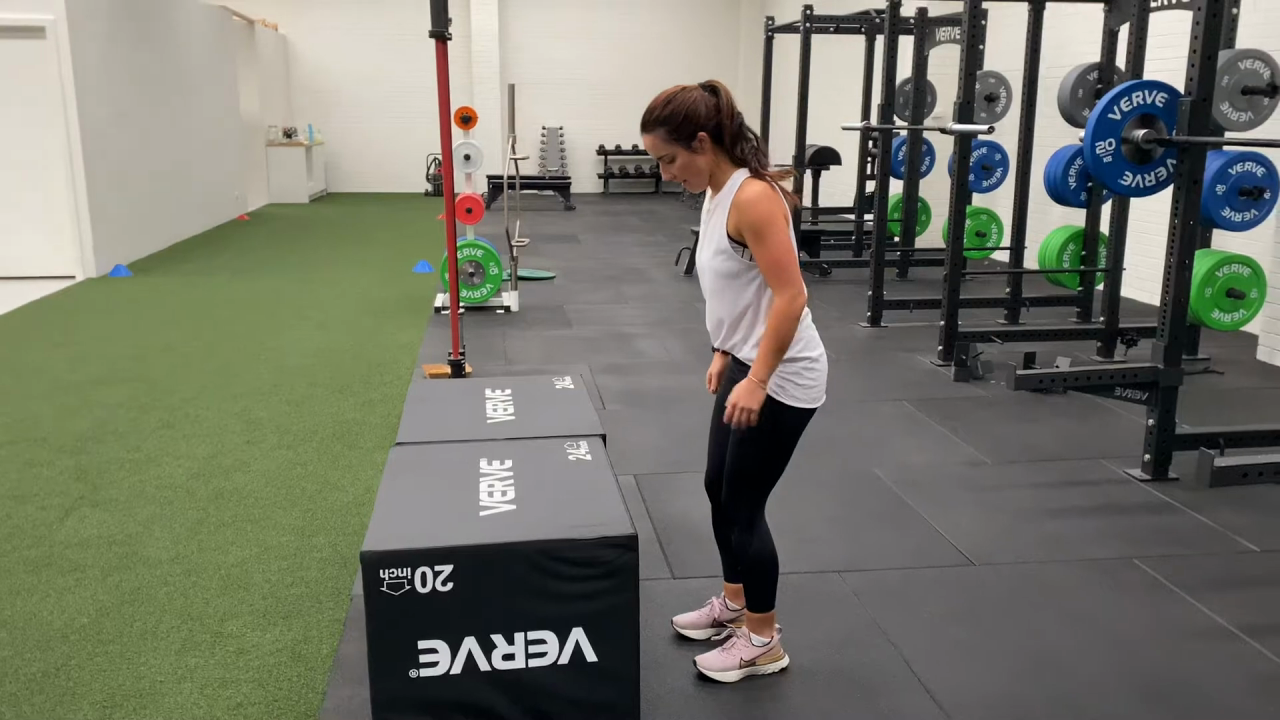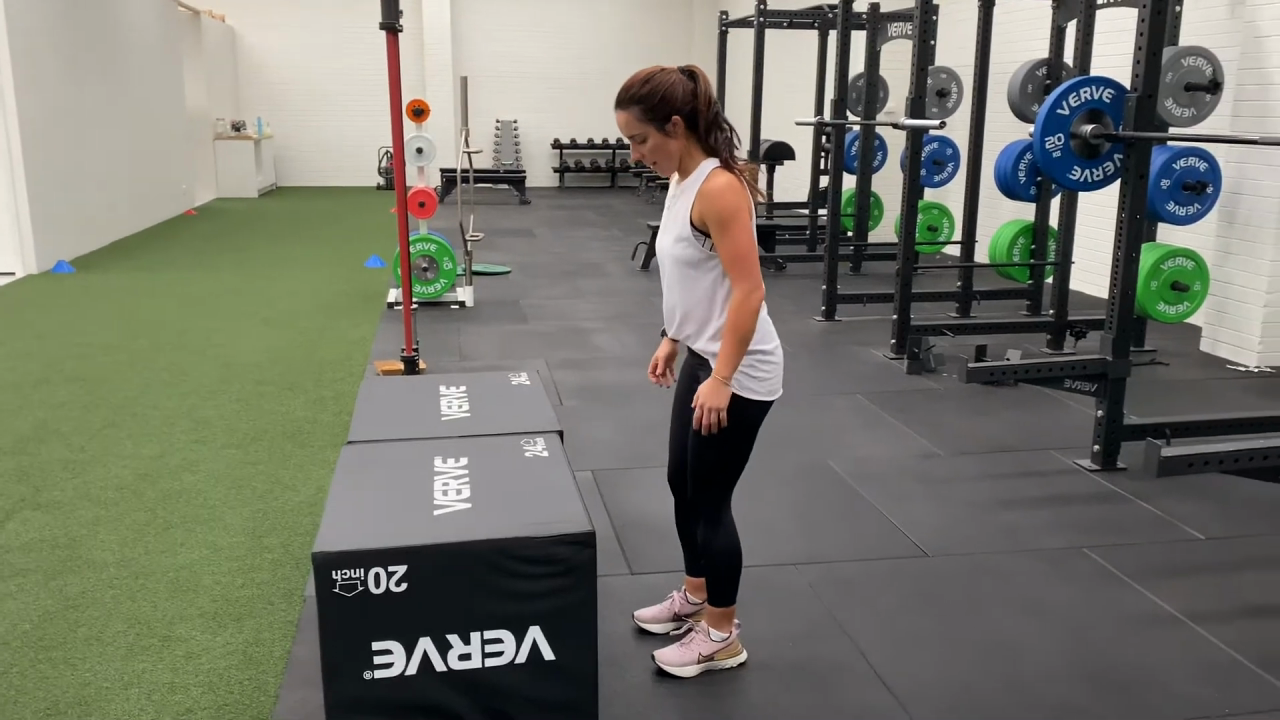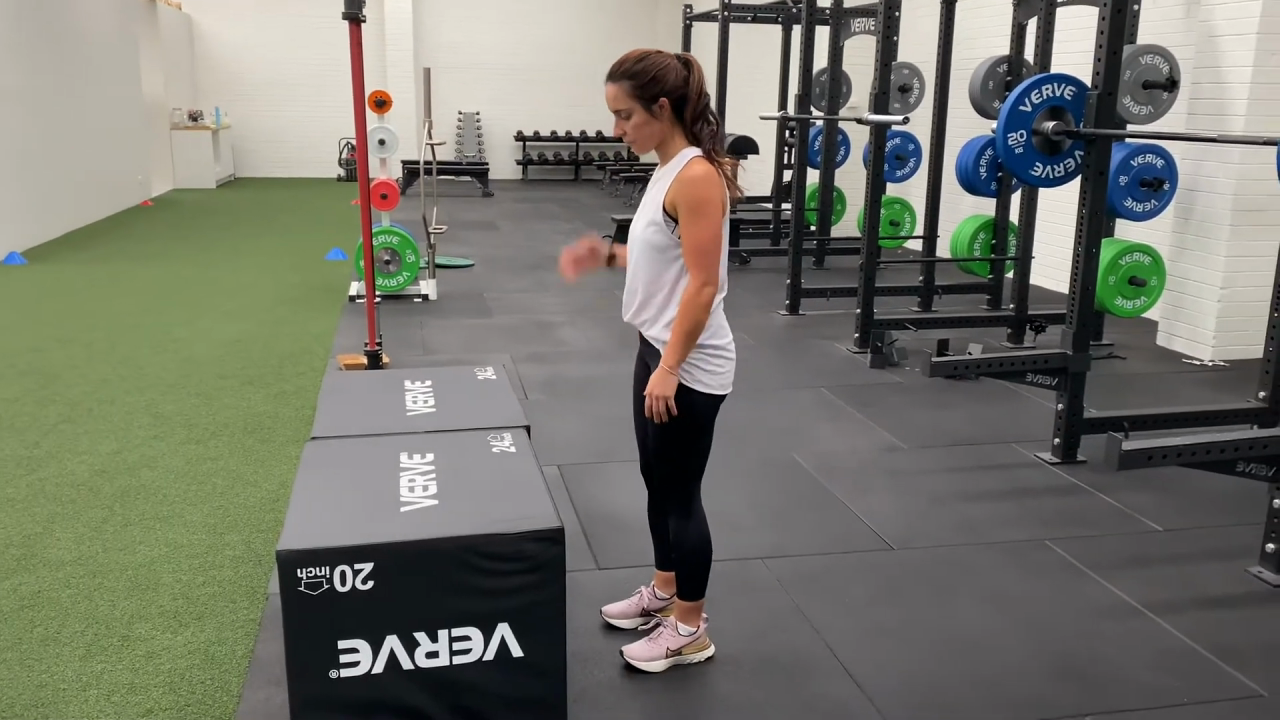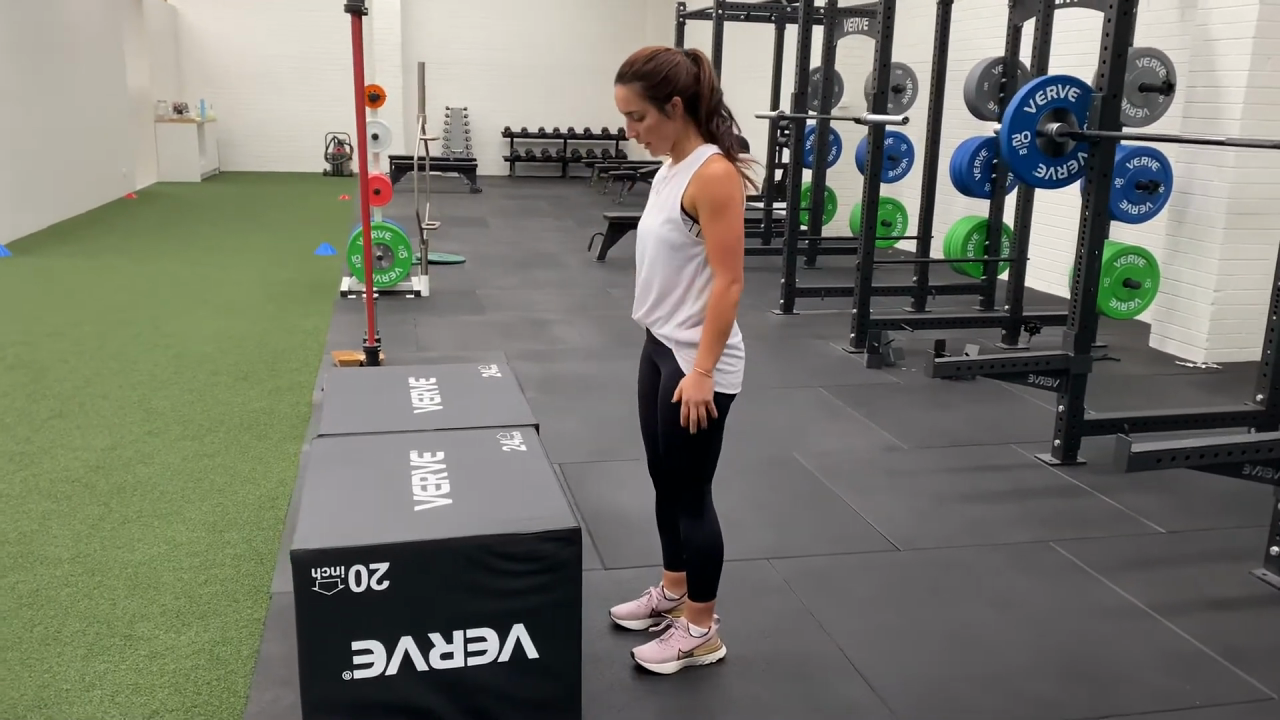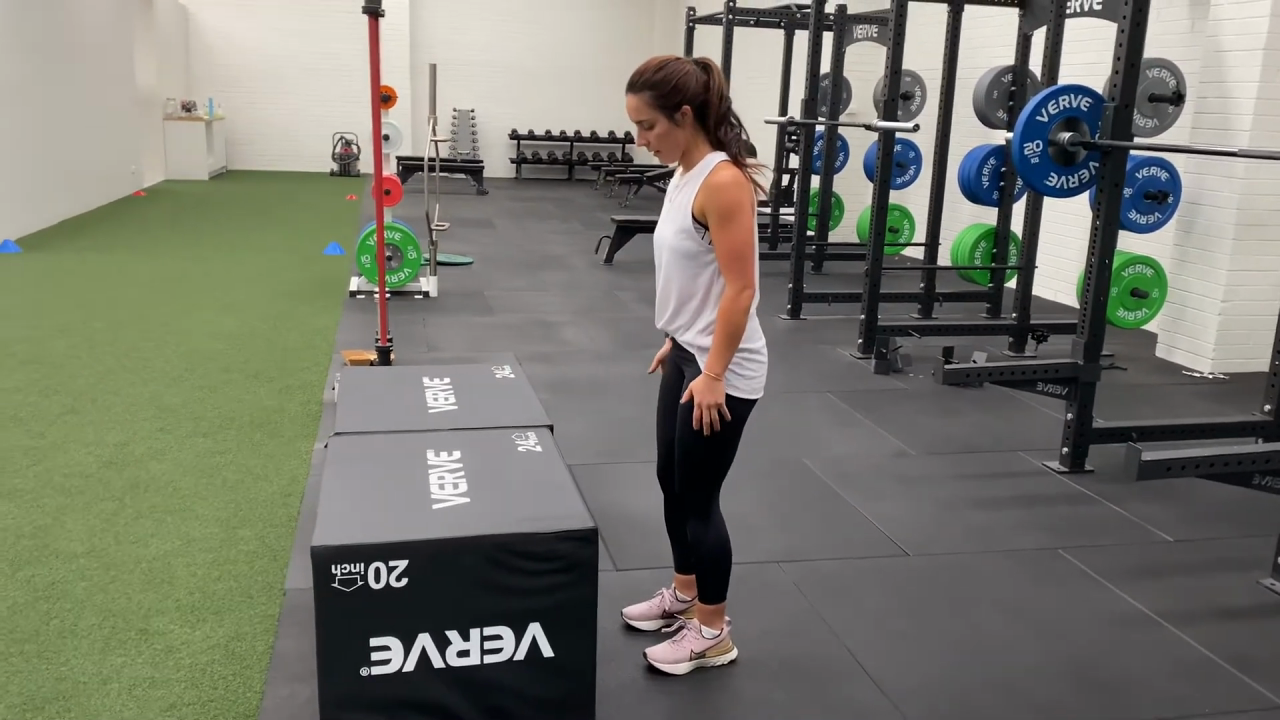
dt=1s
person 1, frame 1
left shoulder: (752, 198)
right shoulder: (718, 194)
left elbow: (789, 297)
left wrist: (756, 381)
right wrist: (724, 354)
left hip: (783, 377)
right hip: (748, 364)
left knee: (743, 503)
right knee: (720, 489)
left ankle: (762, 641)
right ankle: (734, 603)
person 1, frame 2
left shoulder: (718, 188)
right shoulder: (683, 181)
left elbow: (748, 291)
left wrist: (721, 379)
right wrist: (672, 339)
left hip: (736, 372)
right hip: (702, 358)
left knee: (709, 498)
right knee: (682, 485)
left ankle: (721, 636)
right ankle: (695, 596)
person 1, frame 3
left shoulder: (697, 176)
right shoulder: (668, 169)
left elbow: (701, 284)
left wrist: (669, 370)
right wrist: (609, 254)
left hip: (689, 365)
right hip: (657, 350)
left knee: (679, 493)
right knee: (657, 483)
left ankle: (689, 630)
right ankle: (664, 590)
person 1, frame 4
left shoulder: (713, 175)
right shoulder: (671, 169)
left elbow: (727, 282)
left wrist: (702, 372)
left hip: (696, 362)
right hip: (659, 349)
left knee: (690, 494)
right knee: (665, 484)
left ankle: (701, 630)
right ankle: (673, 591)
person 1, frame 5
left shoulder: (724, 182)
right shoulder: (686, 175)
left elbow: (740, 289)
left wrist: (713, 375)
left hip: (721, 369)
right hip: (687, 355)
left knee: (698, 496)
right knee: (673, 483)
left ankle: (712, 632)
right ankle: (683, 593)
